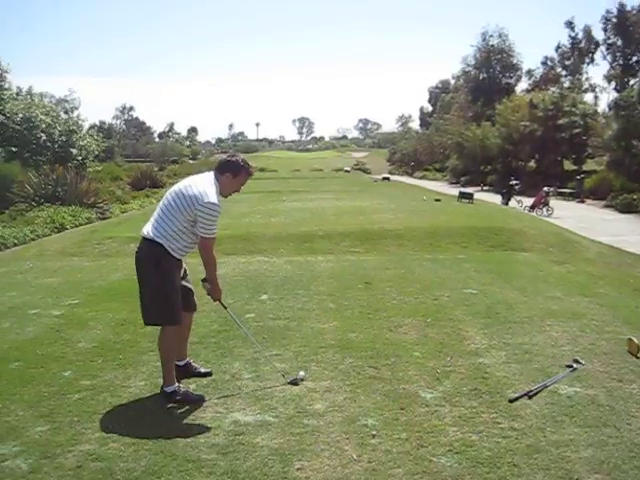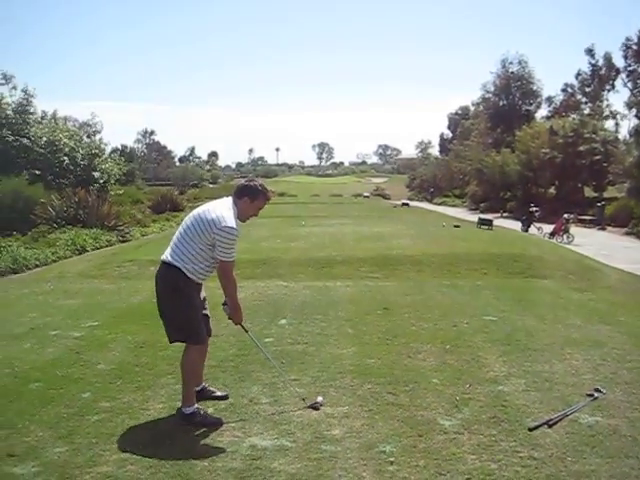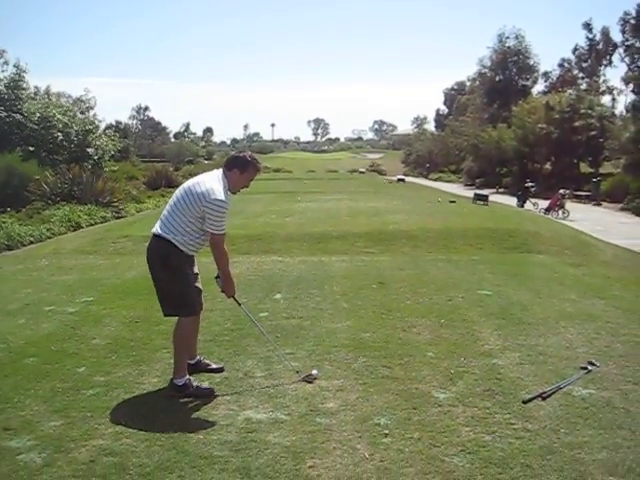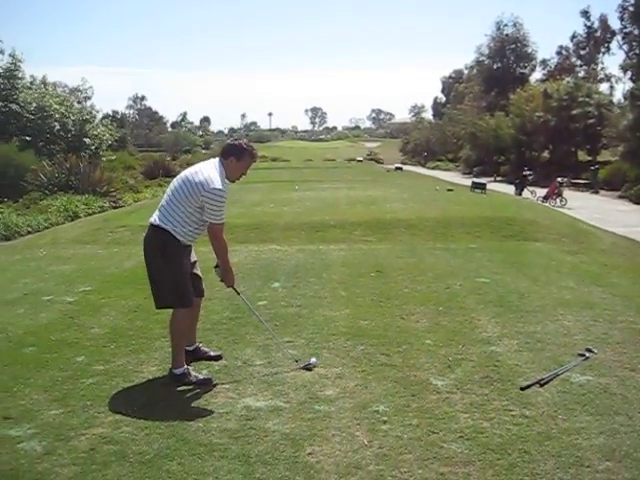
dt=0.7s
person 1, frame 1
left shoulder: (201, 181)
right shoulder: (209, 201)
left elbow: (201, 243)
right elbow: (207, 250)
left wrist: (209, 278)
right wrist: (214, 283)
left hip: (165, 253)
right hip: (158, 256)
left knee: (186, 309)
right knee: (171, 320)
left ankle: (181, 362)
right ankle: (170, 386)
person 1, frame 2
left shoulder: (219, 207)
right shoulder: (227, 225)
left elbow: (220, 267)
right elbow: (226, 273)
left wrist: (230, 301)
right wrist: (235, 306)
left hip: (184, 276)
right hip: (177, 279)
left knee: (202, 333)
right knee: (195, 340)
left ankle: (197, 387)
right ankle: (189, 408)
person 1, frame 3
left shoulder: (210, 180)
right shoulder: (217, 197)
left elbow: (212, 239)
right elbow: (218, 246)
left wrist: (222, 273)
right wrist: (227, 279)
left hip: (176, 250)
right hip: (168, 252)
left knee: (194, 308)
right knee: (187, 313)
left ankle: (192, 359)
right ankle: (180, 379)
person 1, frame 4
left shoulder: (208, 169)
right shoulder: (215, 187)
left elbow: (211, 230)
right elbow: (217, 235)
left wrist: (221, 263)
right wrist: (227, 268)
left hip: (176, 240)
right hip: (166, 243)
left knee: (195, 294)
right knee: (183, 304)
left ankle: (190, 347)
right ankle: (178, 369)
